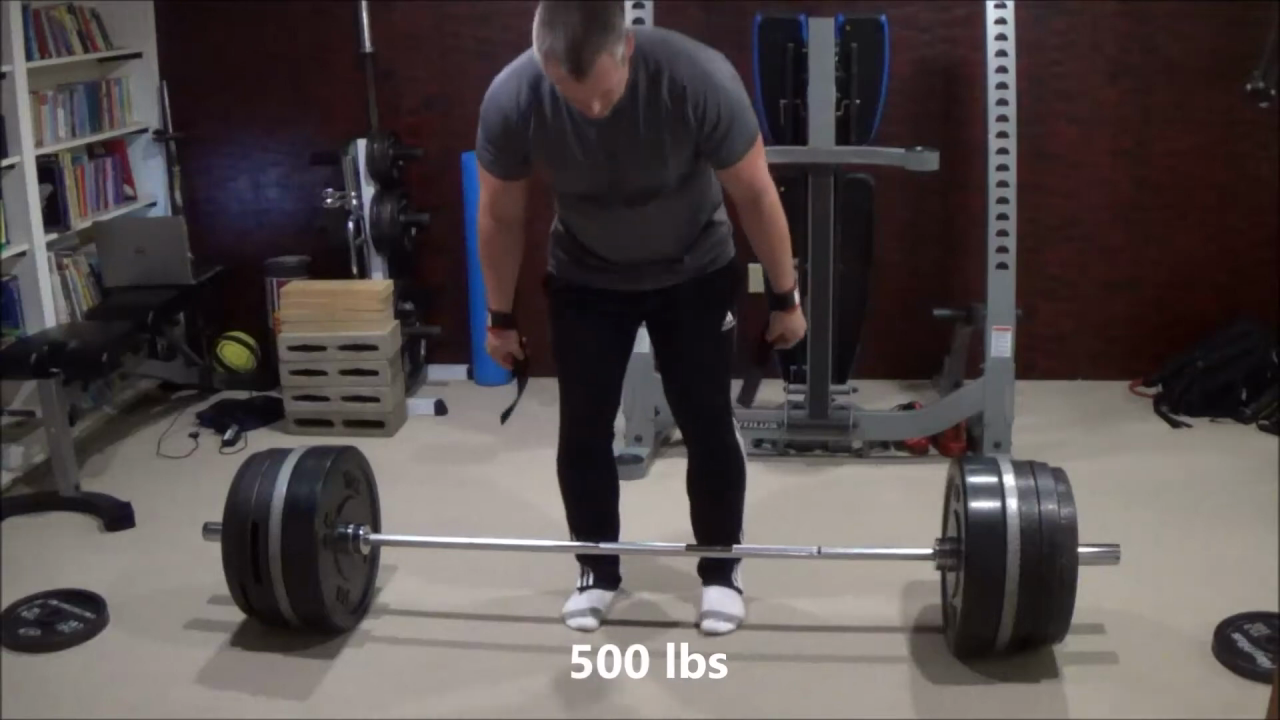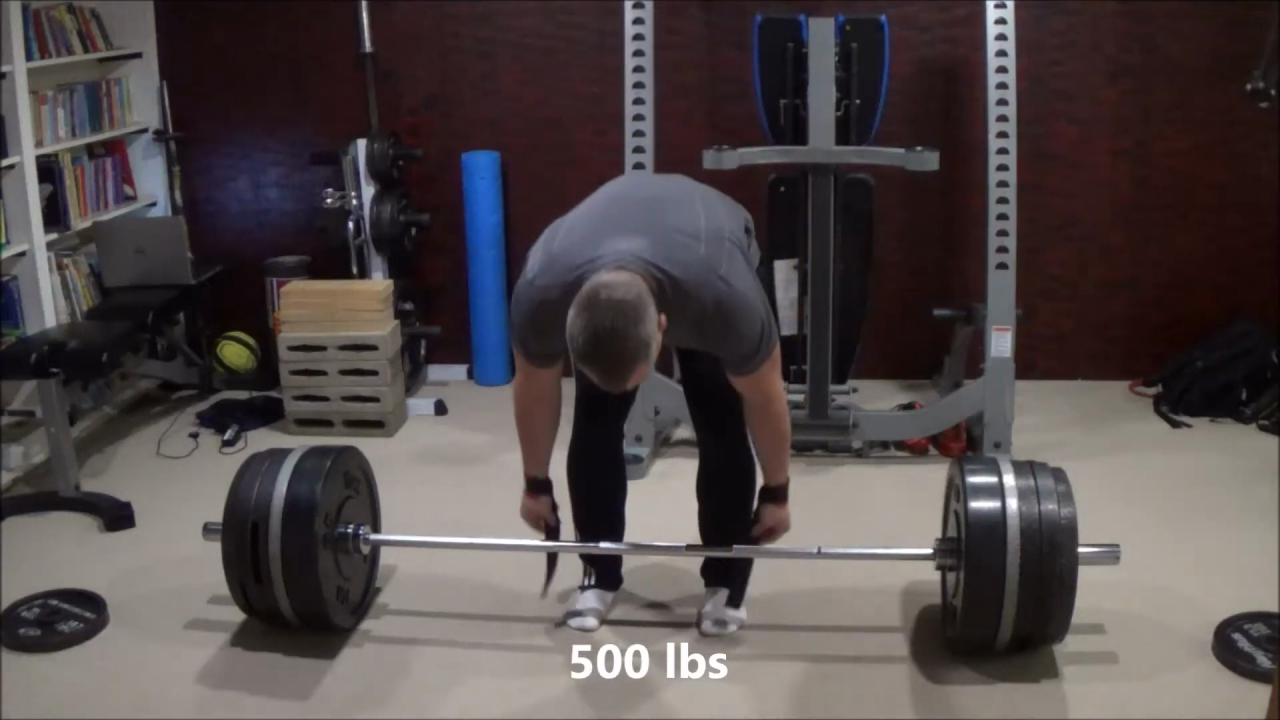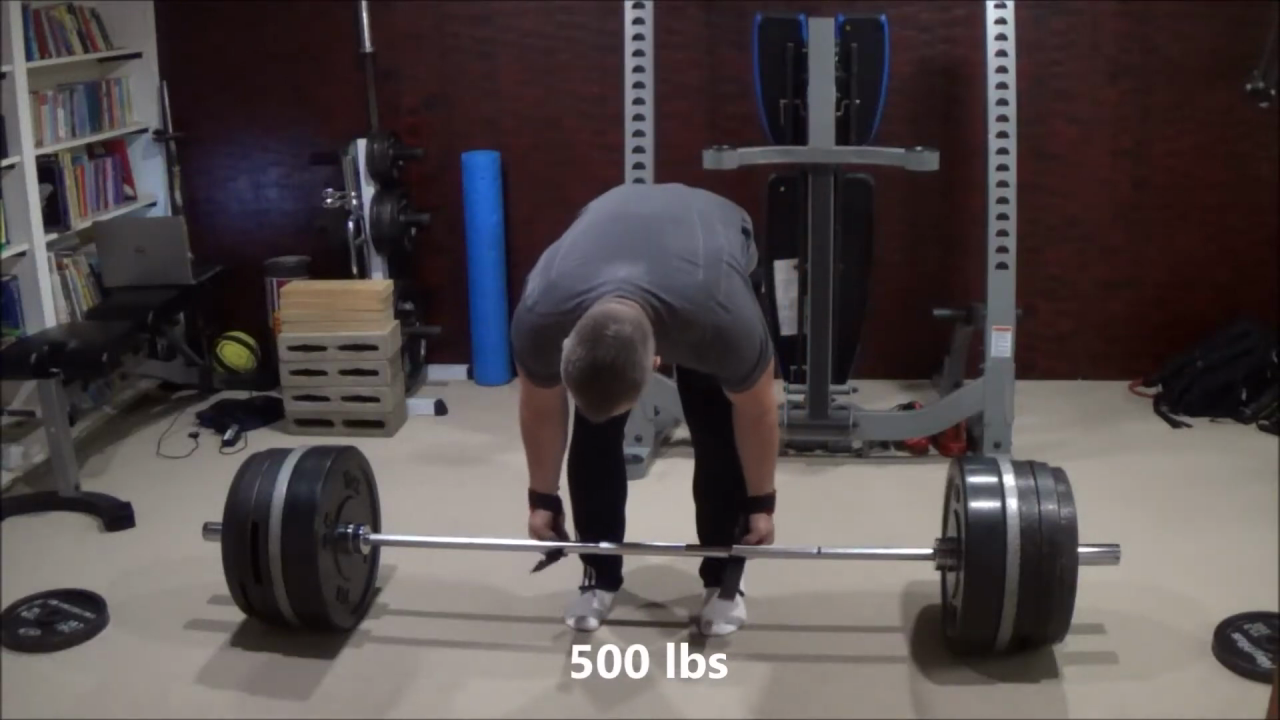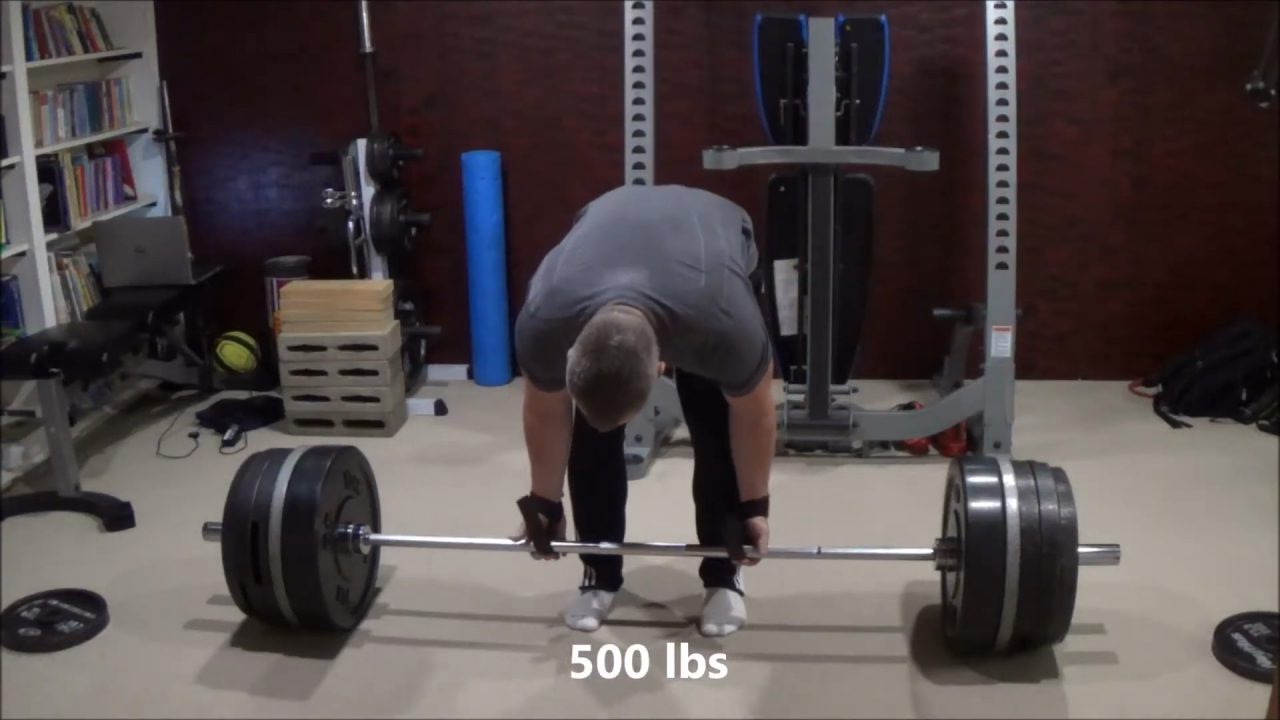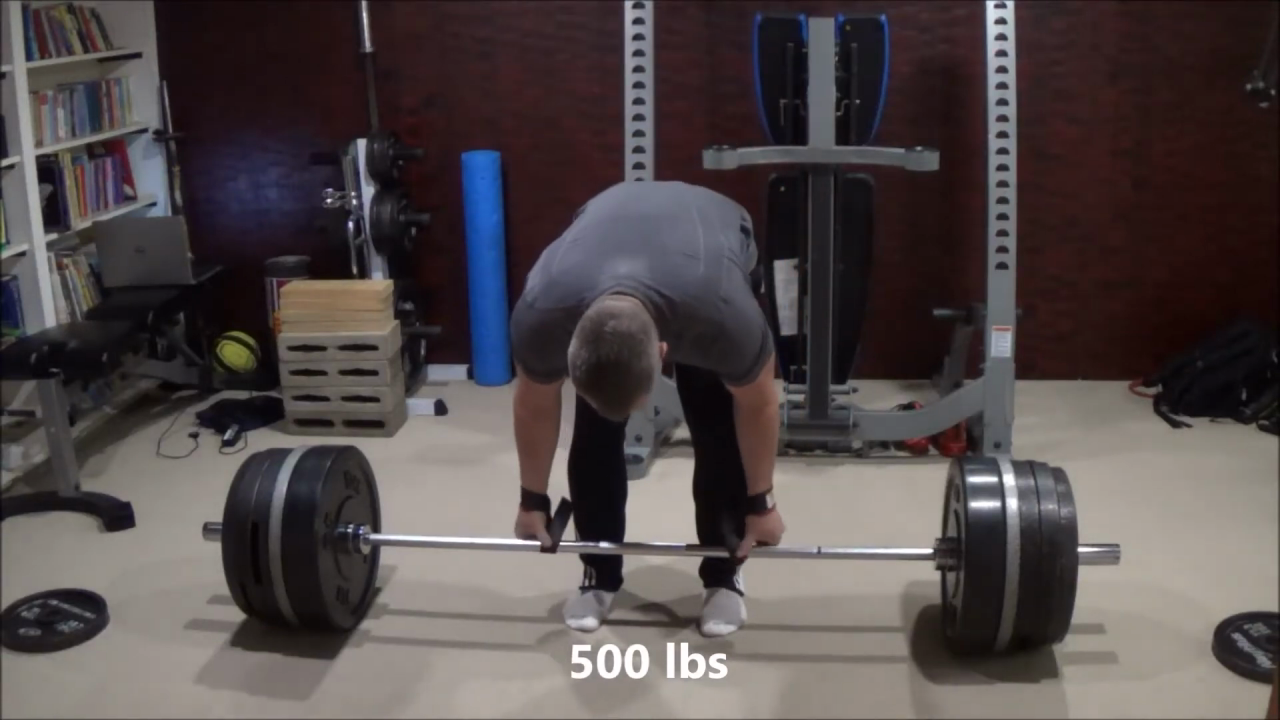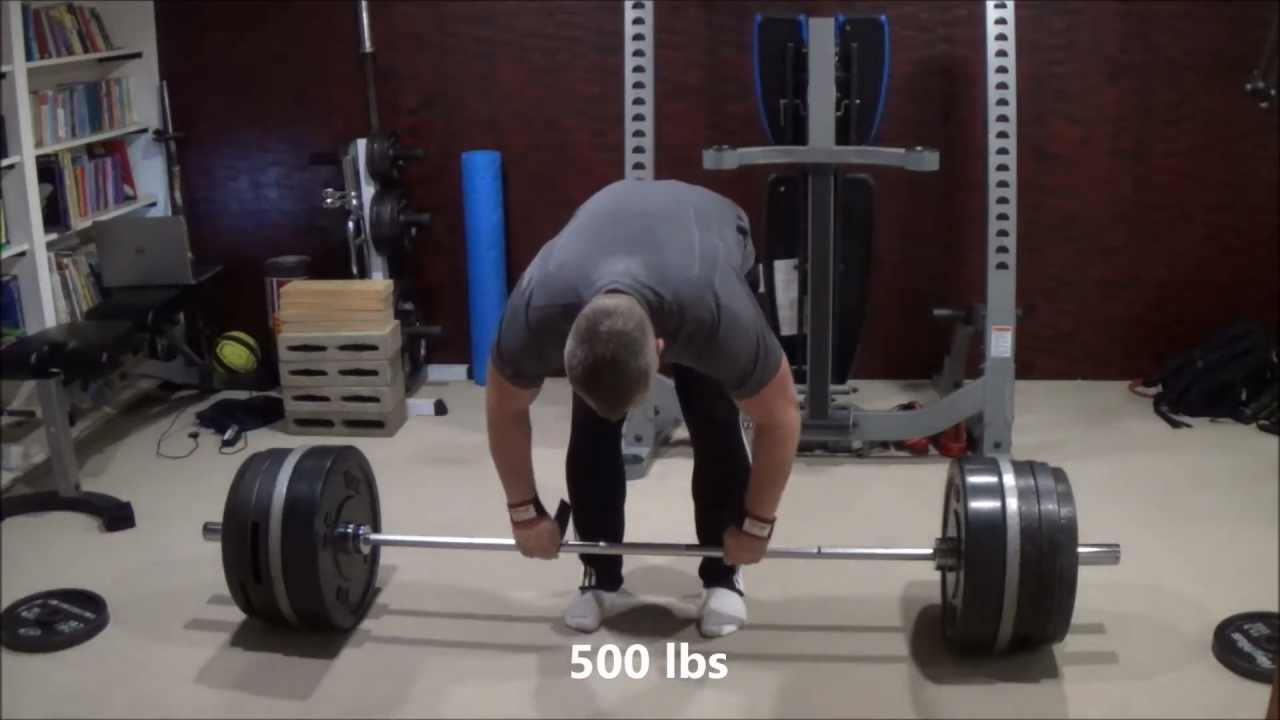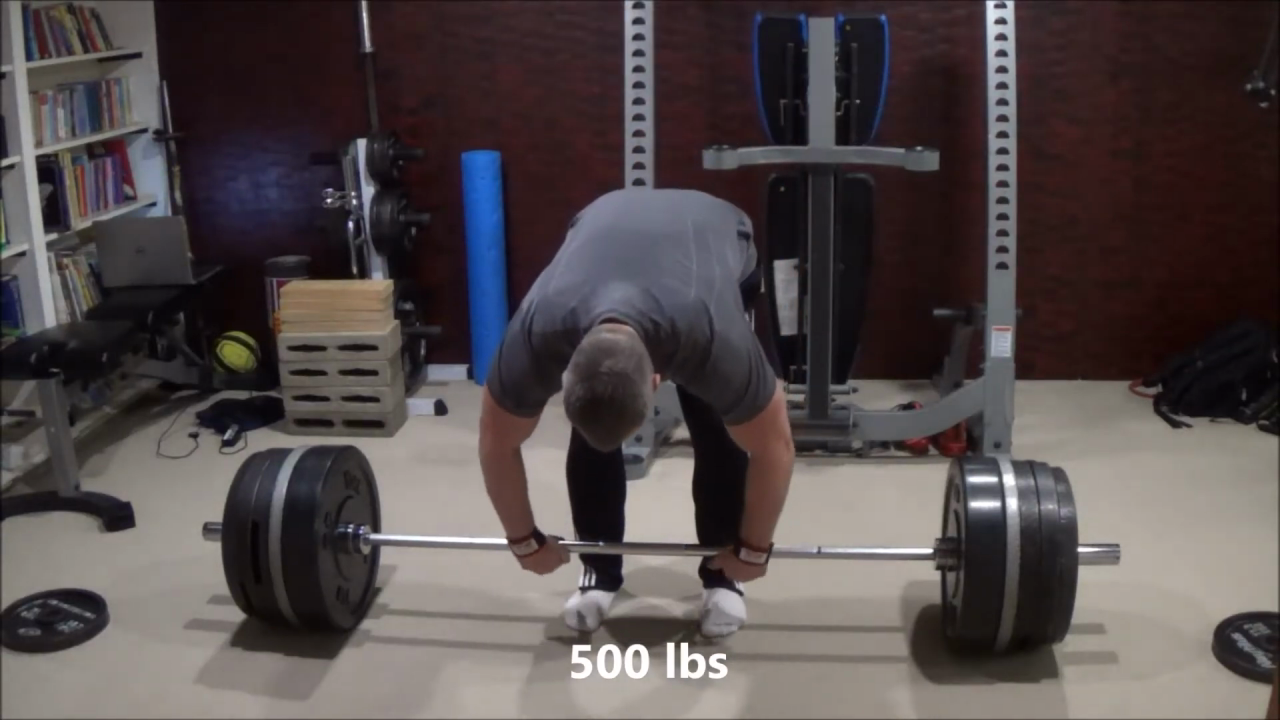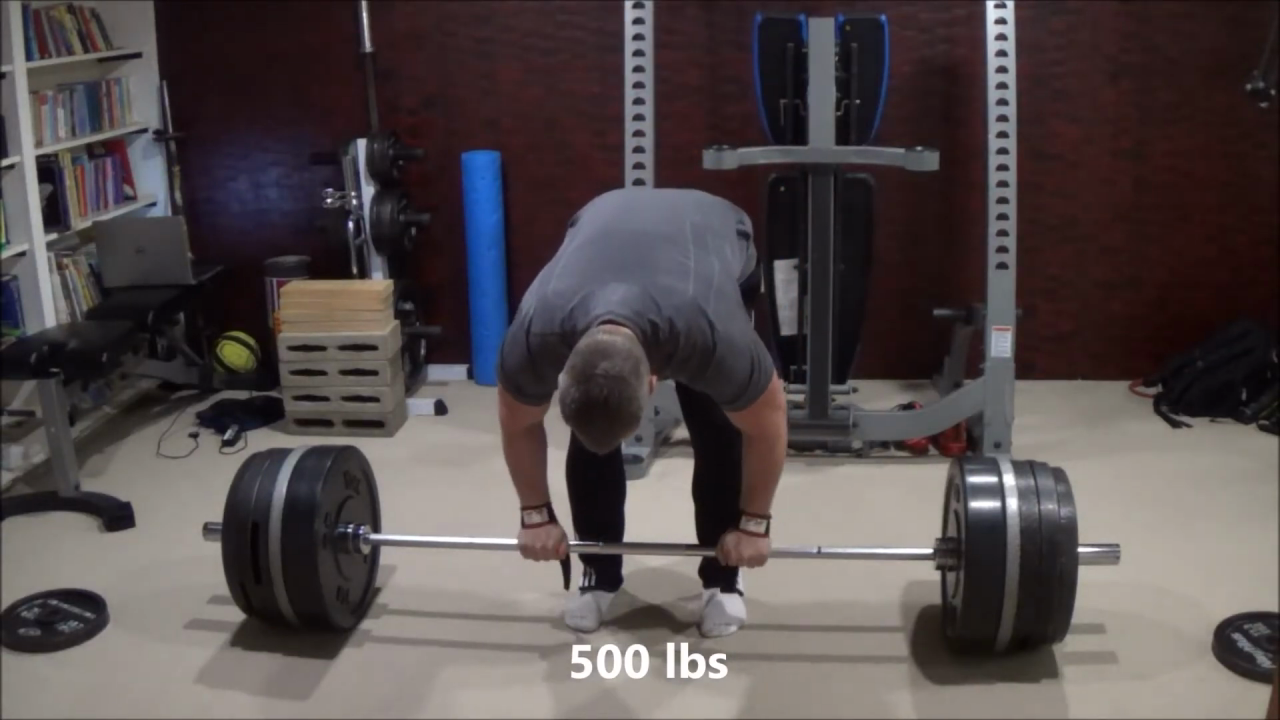
dt=0.5s
person 1, frame 1
left shoulder: (697, 77)
right shoulder: (509, 102)
left elbow: (755, 196)
right elbow: (501, 216)
left wrist: (785, 298)
right wrist: (502, 317)
left hip: (696, 272)
right hip: (583, 278)
left knee: (708, 424)
right knee: (583, 428)
left ankle: (721, 571)
right ankle: (597, 572)
person 1, frame 2
left shoulder: (724, 297)
right shoulder: (541, 294)
left elbow: (765, 399)
right elbow: (535, 391)
left wrist: (776, 491)
right wrist: (536, 482)
left hip: (712, 264)
left knee: (723, 428)
right knee: (594, 426)
left ankle: (725, 575)
right ankle: (599, 571)
person 1, frame 3
left shoulder: (723, 319)
right shoulder: (540, 317)
left elbow: (757, 411)
right elbow: (541, 411)
left wrist: (762, 501)
right wrist: (542, 499)
left knee: (718, 430)
right knee: (593, 432)
left ankle: (723, 575)
right ankle: (600, 572)
person 1, frame 4
left shoulder: (724, 322)
right shoulder: (544, 322)
left elbow: (754, 415)
right elbow: (545, 414)
left wrist: (754, 505)
right wrist: (544, 503)
left knee: (717, 429)
right knee: (591, 431)
left ankle: (723, 574)
right ankle: (599, 573)
person 1, frame 5
left shoulder: (723, 313)
right shoulder: (540, 315)
left elbow: (757, 405)
right elbow: (536, 406)
left wrist: (760, 501)
right wrist: (534, 499)
left knee: (717, 429)
right knee: (594, 430)
left ankle: (722, 574)
right ankle: (599, 572)
person 1, frame 6
left shoulder: (719, 314)
right shoulder: (534, 312)
left elbow: (780, 420)
right elbow: (504, 410)
left wrist: (756, 525)
right wrist: (525, 512)
left knee: (715, 425)
right knee: (590, 429)
left ankle: (722, 574)
right ankle: (599, 572)
person 1, frame 7
left shoulder: (716, 342)
right shoulder: (536, 338)
left elbow: (773, 450)
right elbow: (497, 445)
left wrist: (752, 551)
right wrist: (526, 542)
left knee: (716, 430)
right knee: (589, 436)
left ankle: (720, 575)
right ankle: (599, 569)
person 1, frame 8
left shoulder: (714, 338)
right shoulder: (535, 335)
left elbow: (768, 425)
right elbow: (519, 424)
left wrist: (753, 523)
right wrist: (536, 515)
left knee: (716, 427)
right knee: (587, 435)
left ankle: (721, 573)
right ankle: (598, 569)
